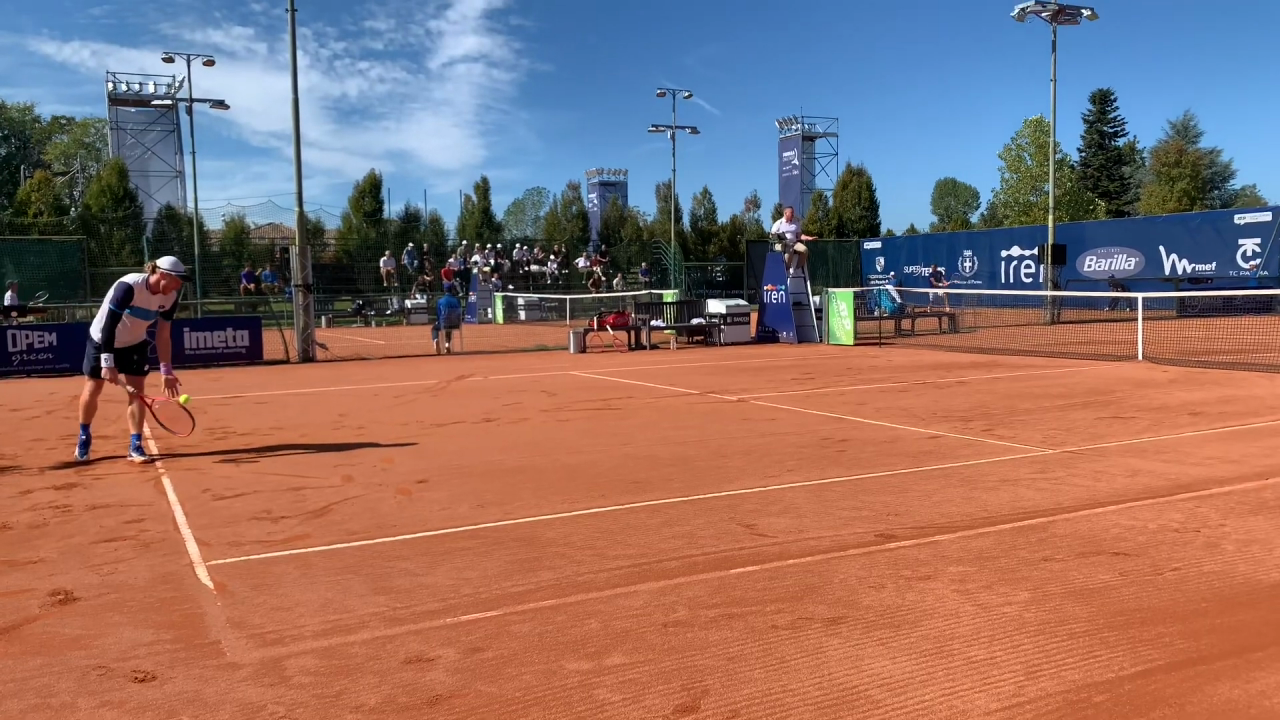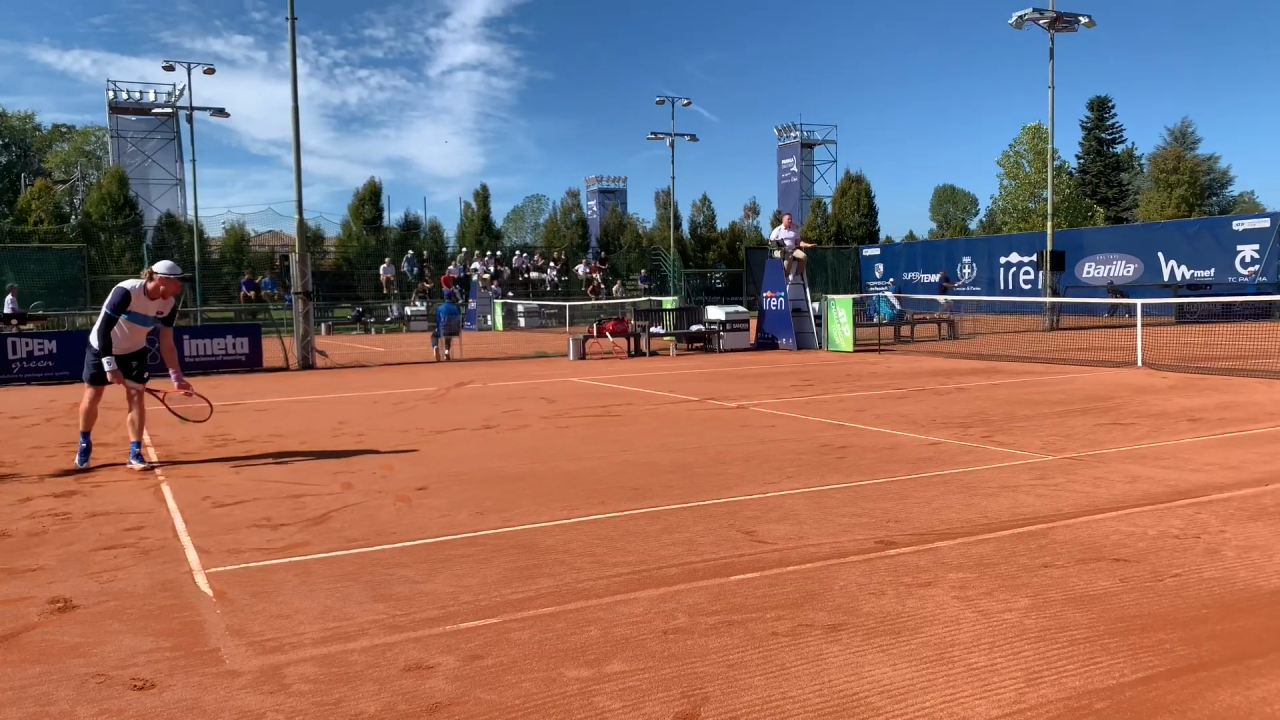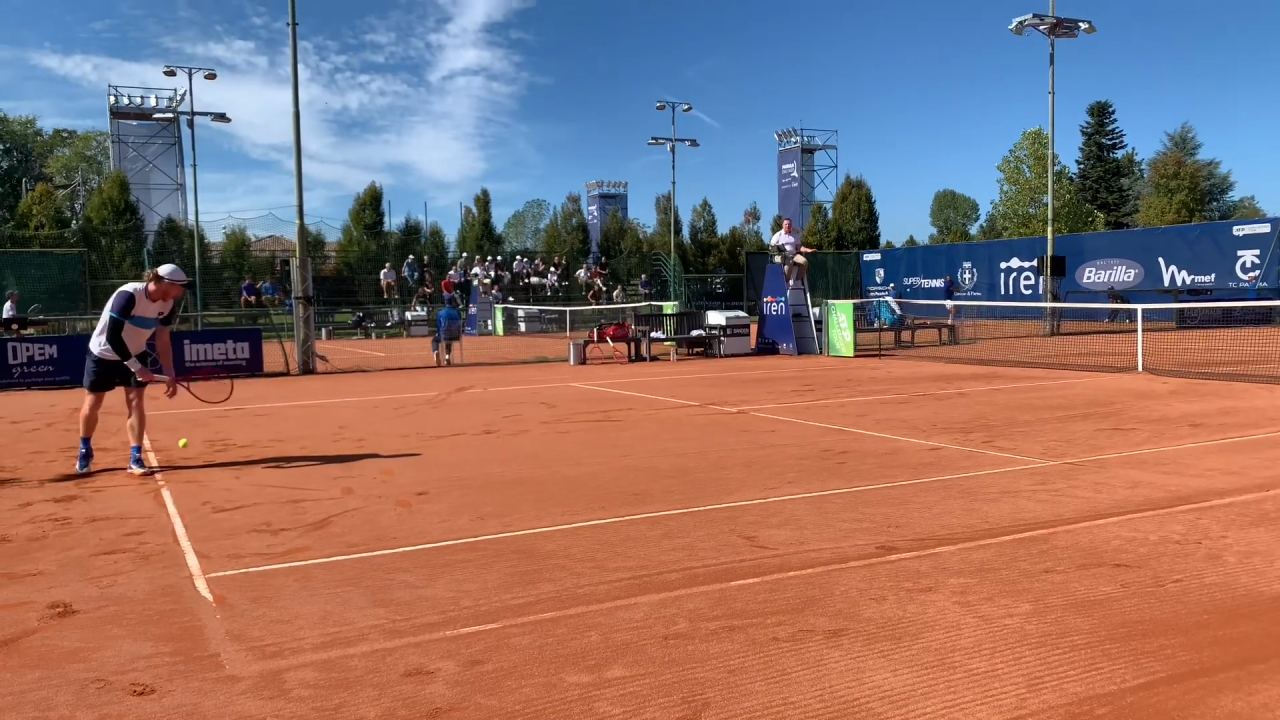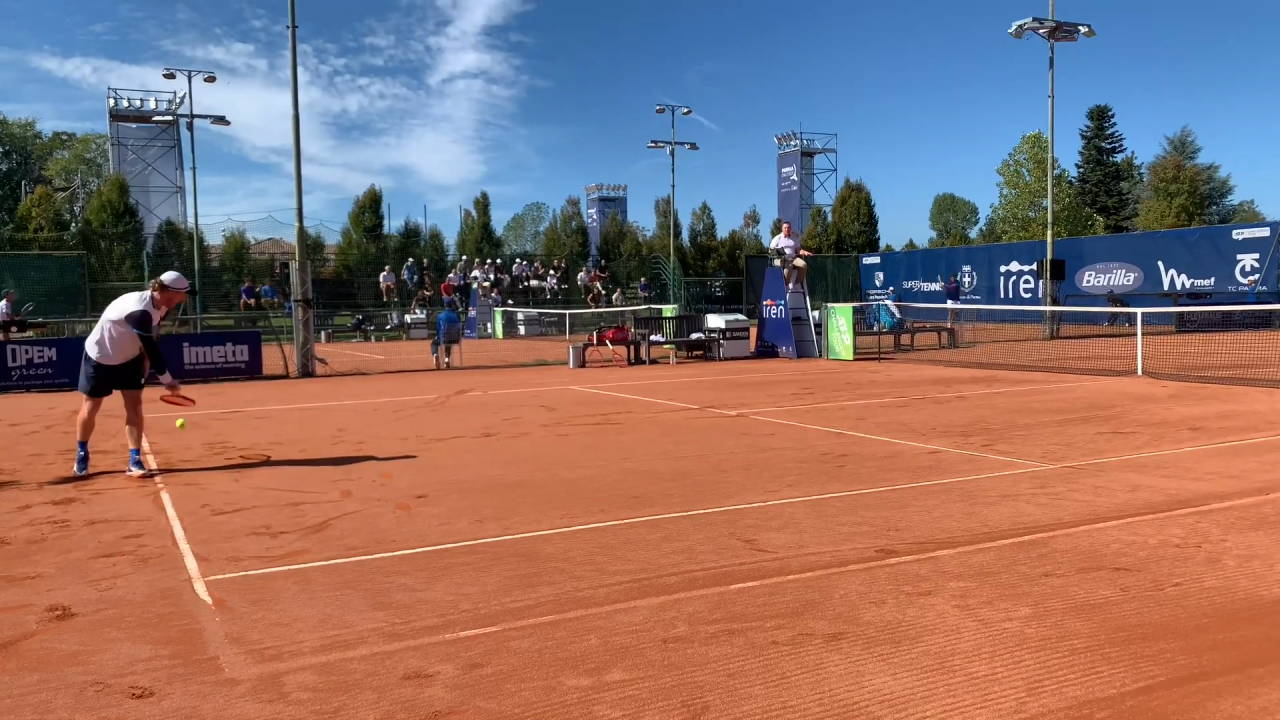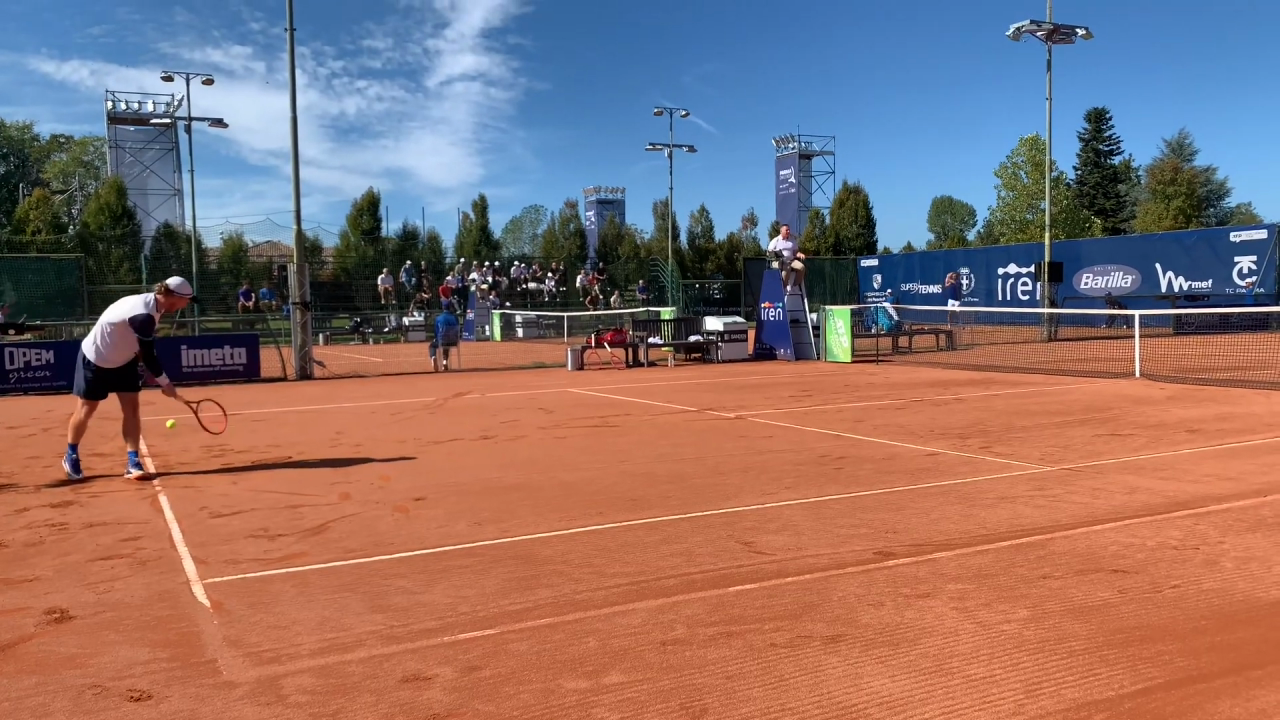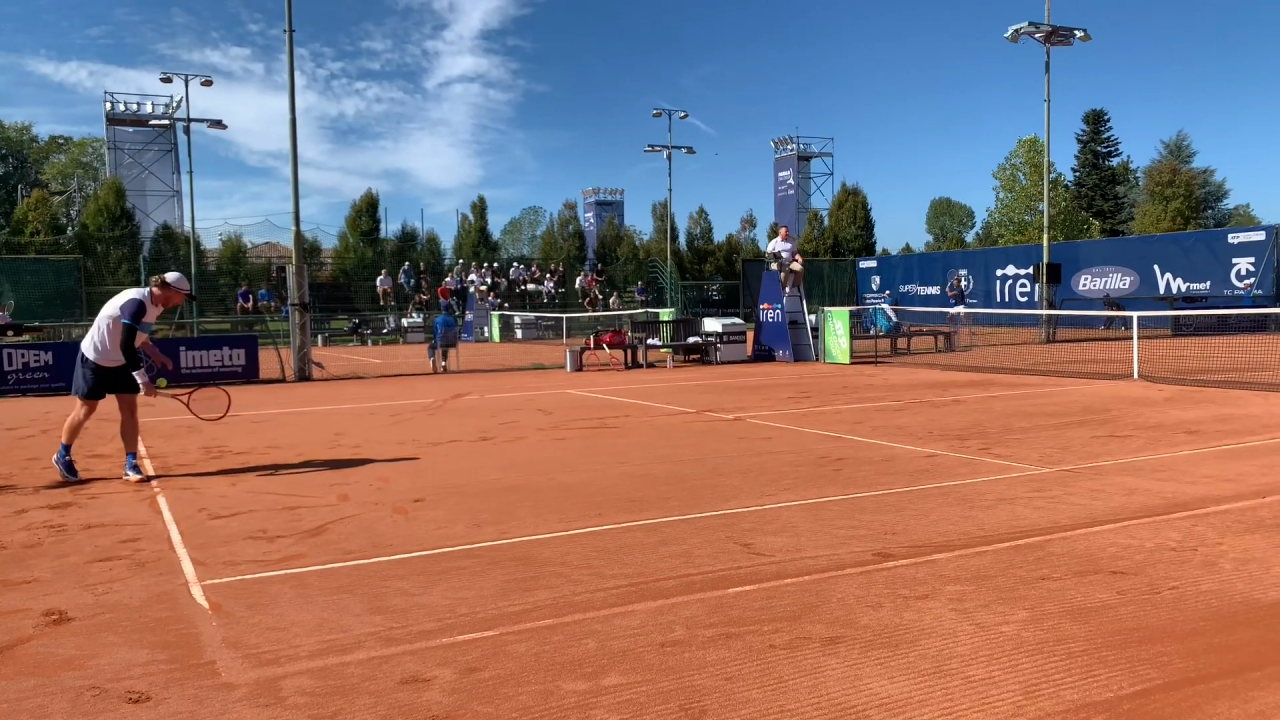
dt=0.2s
person 1, frame 1
left shoulder: (170, 298)
right shoulder: (128, 286)
left elbow: (163, 336)
right elbow: (108, 326)
left wrist: (166, 371)
right wrist: (108, 363)
left hip: (135, 344)
right hip: (102, 341)
left knee: (137, 390)
right knee: (92, 391)
left ankle: (135, 446)
right ankle: (84, 437)
person 1, frame 2
left shoulder: (169, 304)
right shoulder: (126, 292)
left elbow: (167, 343)
right elbow: (103, 330)
left wrist: (176, 377)
right wrist: (110, 366)
left hip: (134, 351)
right hip: (102, 348)
left knee: (137, 398)
right knee: (92, 398)
left ankle: (135, 453)
right ankle: (84, 445)
person 1, frame 3
left shoulder: (168, 305)
right shoulder: (129, 296)
left elbow: (163, 341)
right elbow: (112, 336)
left wrist: (170, 375)
right wrist: (137, 367)
left hip: (135, 354)
right hip: (102, 353)
left knee: (136, 403)
right knee: (92, 404)
left ankle: (135, 458)
right ankle: (85, 451)
person 1, frame 4
left shoulder: (159, 306)
right shoulder: (140, 310)
right elbow: (152, 349)
left wrist: (144, 373)
right wrist: (168, 380)
left hip: (128, 358)
right hip: (98, 356)
left knee: (134, 405)
right knee: (91, 408)
left ankle: (134, 461)
right ankle: (82, 454)
person 1, frame 5
left shoulder: (156, 307)
right shoulder: (144, 314)
right elbow: (147, 354)
left wrist: (150, 365)
right wrist: (165, 383)
left hip: (124, 360)
right hip: (95, 359)
left knee: (131, 407)
right knee: (85, 410)
left ankle: (133, 463)
right ankle: (71, 456)
person 1, frame 6
left shoulder: (157, 306)
right shoulder: (136, 302)
right elbow: (125, 344)
left wrist: (156, 355)
right wrist: (142, 380)
left hip: (122, 361)
right hip: (95, 359)
left knee: (130, 409)
right knee: (84, 411)
left ankle: (131, 465)
right ankle: (63, 456)
